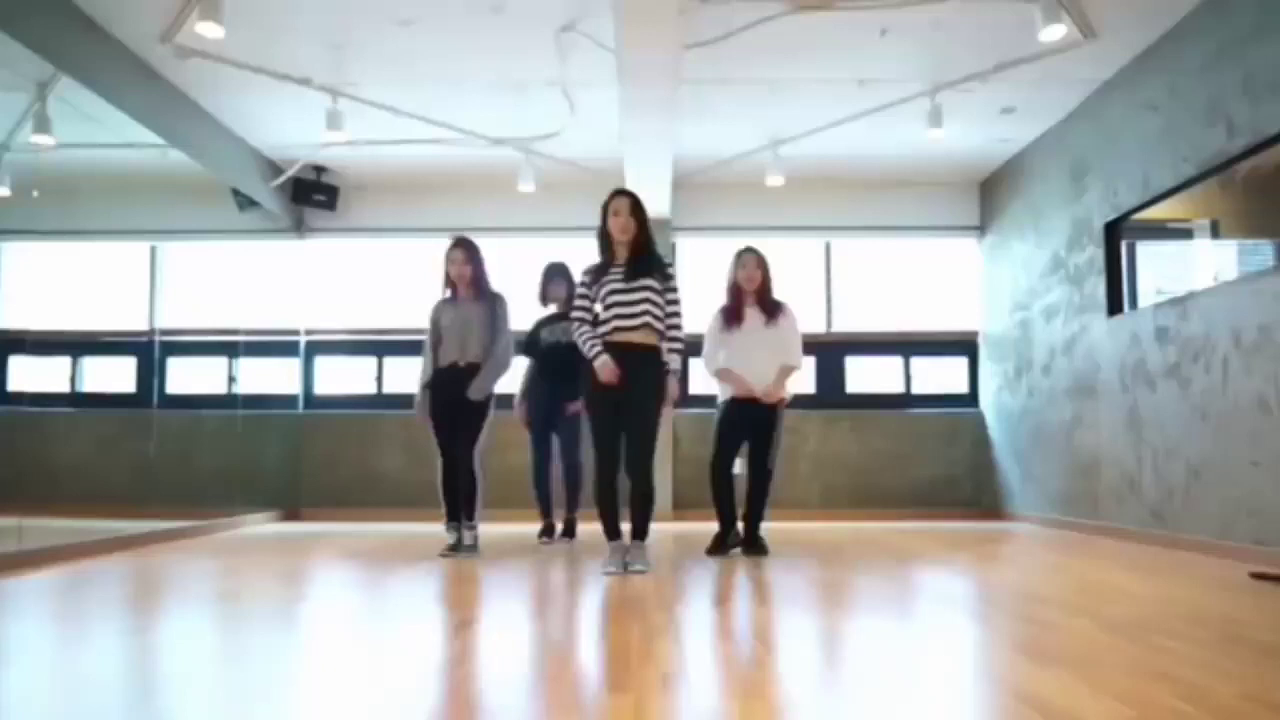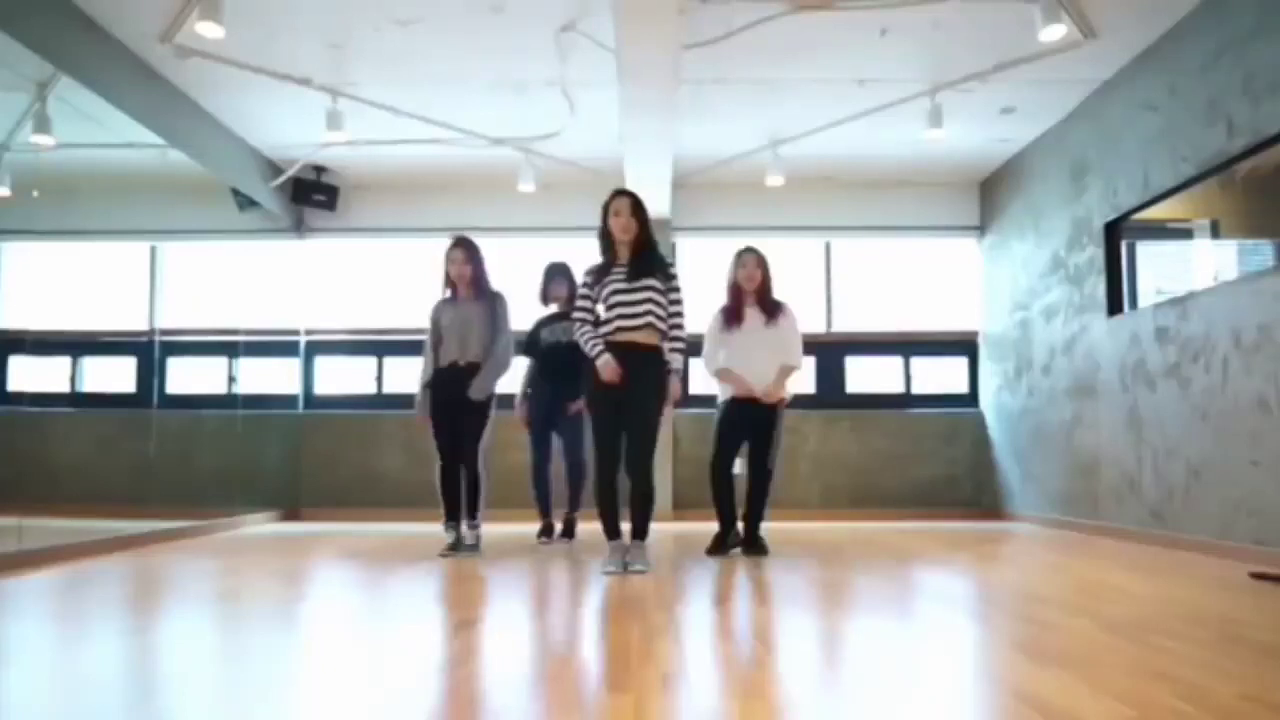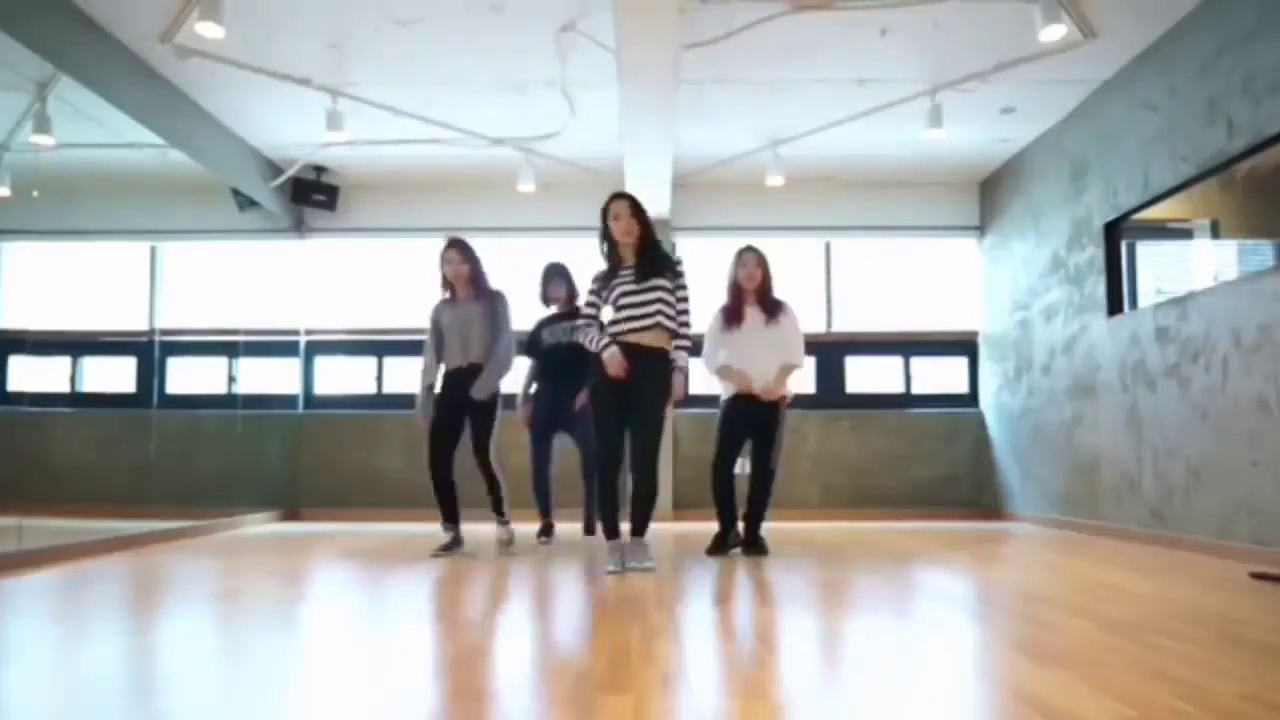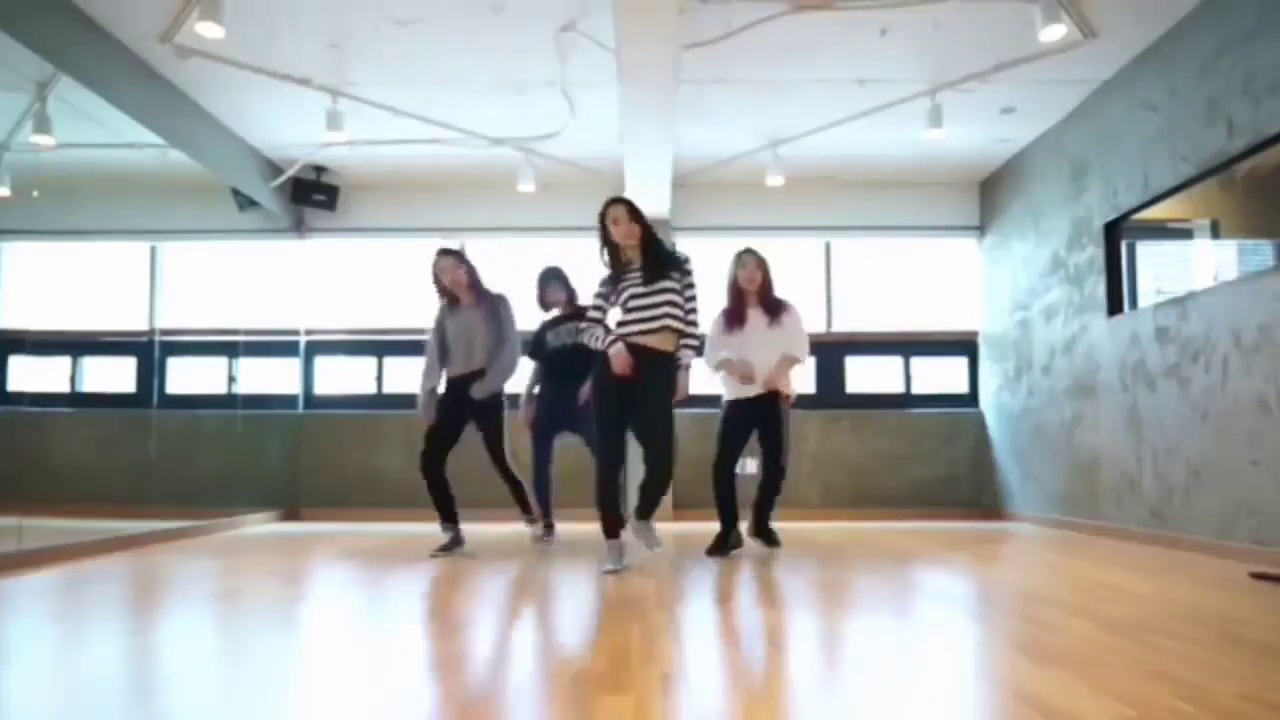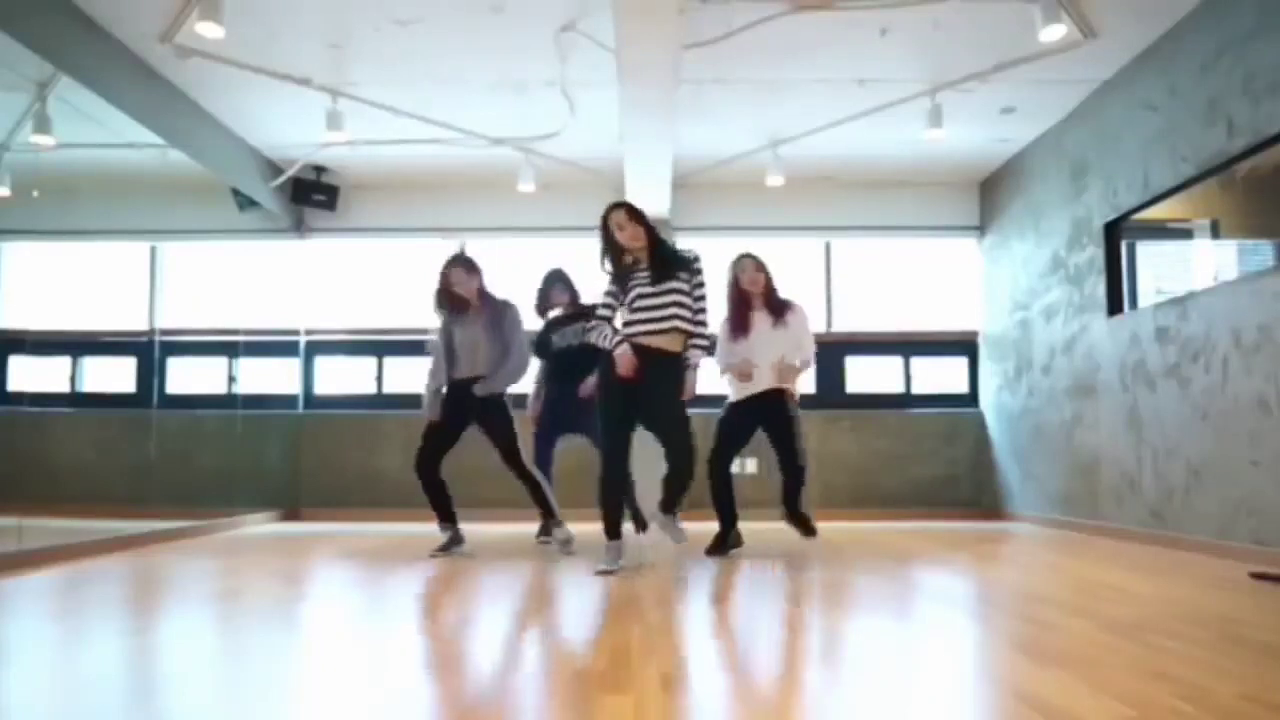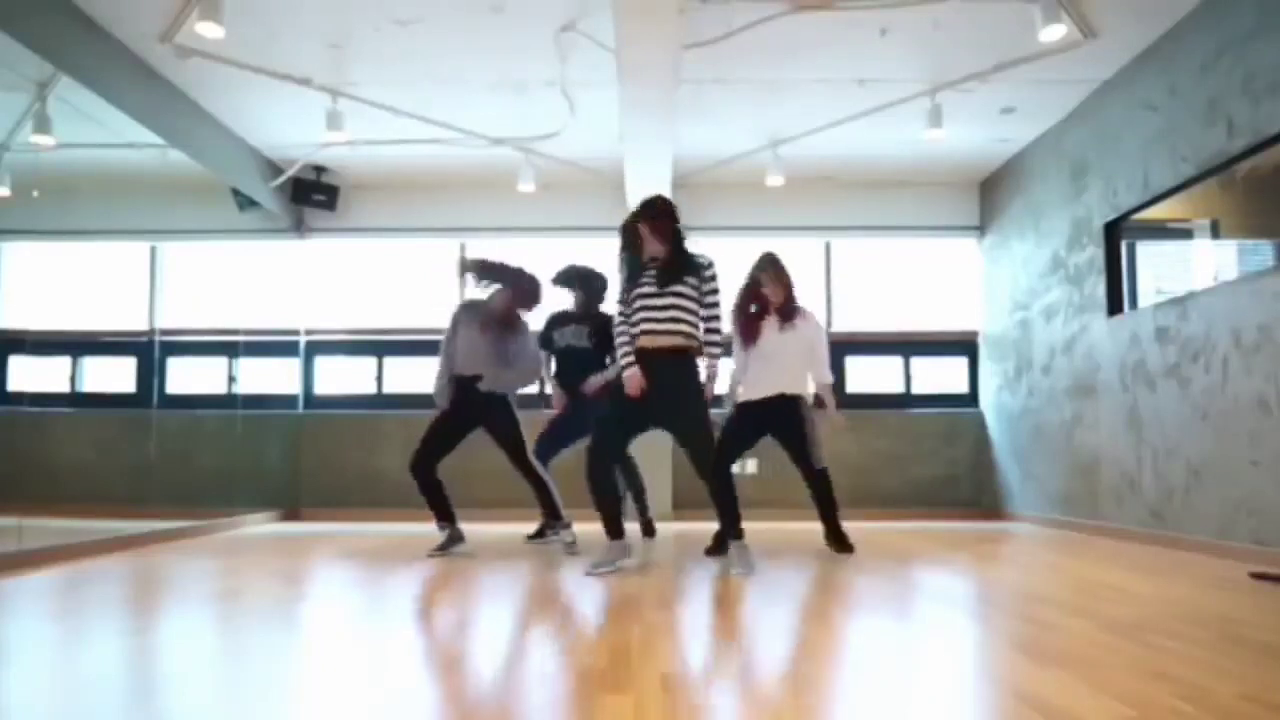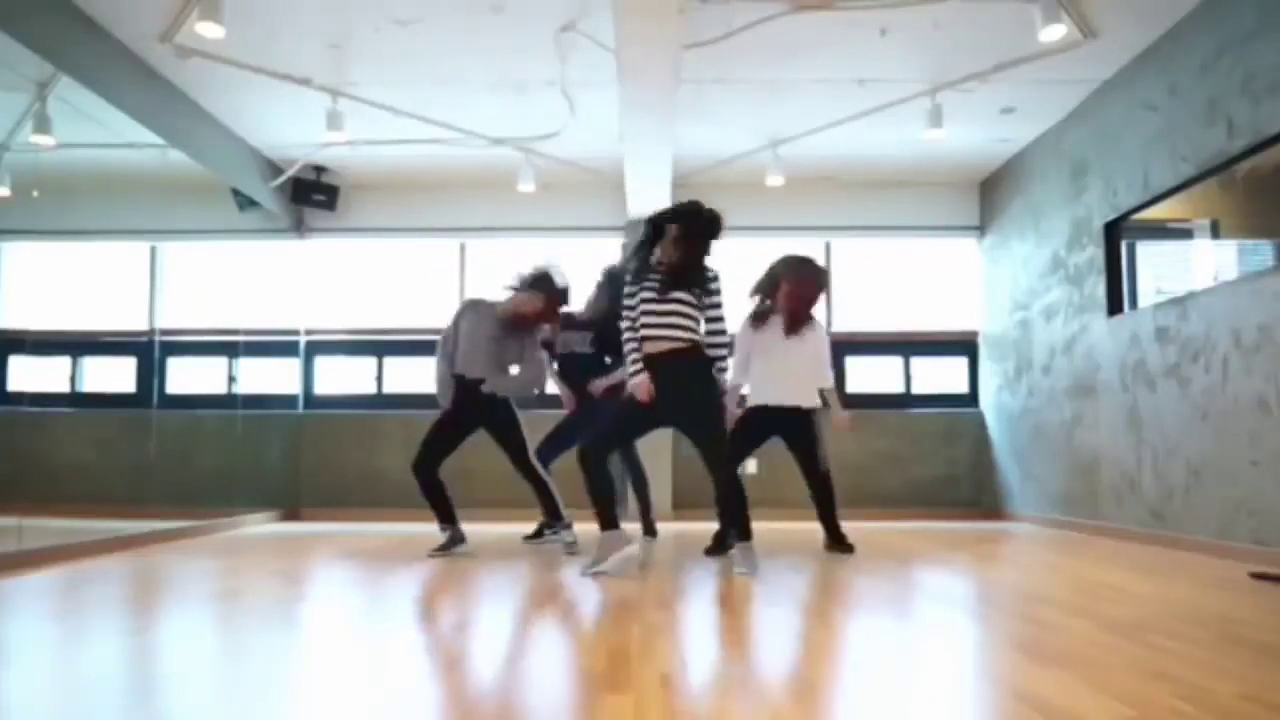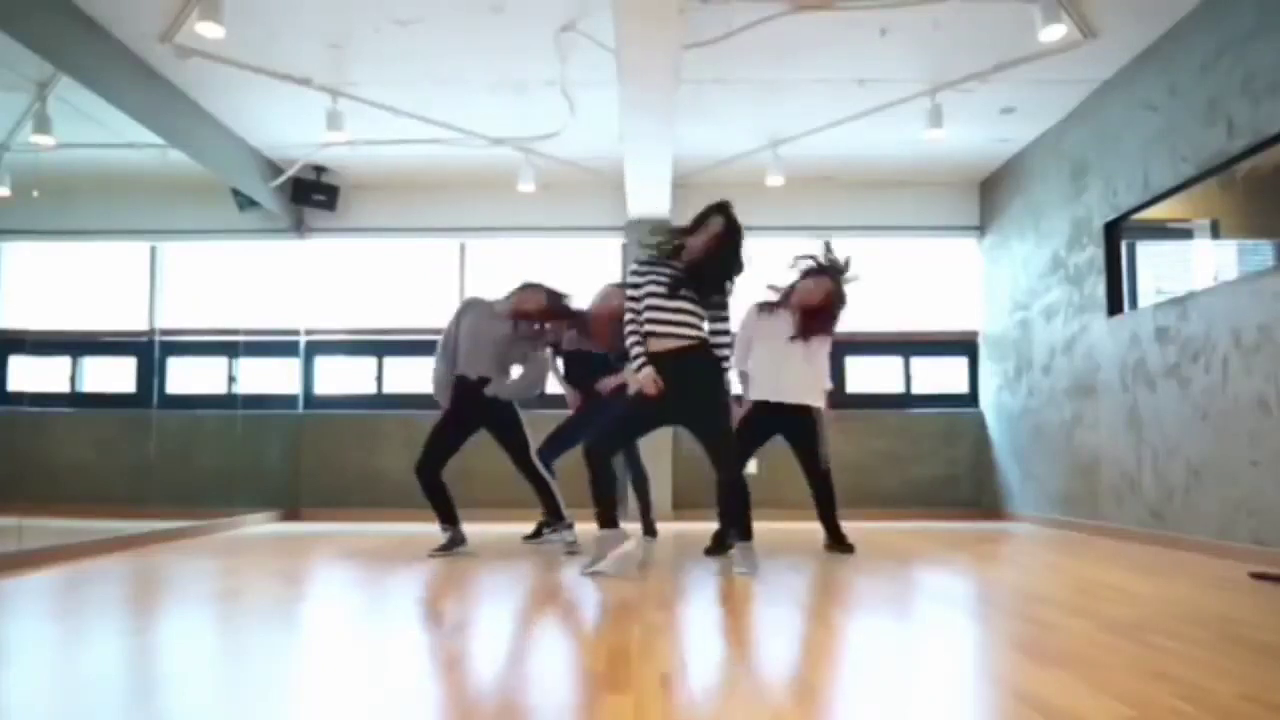
dt=0.1s
person 1, frame 1
left shoulder: (660, 268)
right shoulder: (593, 274)
left elbow: (674, 325)
right elbow: (580, 323)
left wrist: (673, 373)
right wrist: (598, 357)
left hip: (647, 367)
right hip: (607, 366)
left knee: (640, 462)
right knee: (607, 461)
left ankle: (638, 544)
right ankle: (614, 545)
person 1, frame 2
left shoulder: (662, 268)
right shoulder: (595, 274)
left elbow: (676, 325)
right elbow: (581, 324)
left wrist: (675, 372)
right wrist: (600, 356)
left hip: (648, 366)
right hip: (609, 367)
left knee: (640, 462)
right knee: (607, 461)
left ankle: (638, 543)
right ankle: (614, 544)
person 1, frame 3
left shoulder: (669, 266)
right shoulder: (605, 276)
left elbow: (683, 321)
right elbow: (584, 325)
left wrist: (680, 370)
right wrist: (606, 348)
left hip: (654, 370)
right hip: (614, 367)
left knee: (644, 461)
right knee: (608, 459)
left ankle: (638, 540)
right ankle: (614, 543)
person 1, frame 4
left shoulder: (677, 265)
right shoulder: (612, 279)
left elbow: (691, 320)
right elbow: (589, 327)
left wrist: (684, 368)
right wrist: (611, 345)
left hip: (658, 370)
right hip: (618, 367)
left knee: (661, 461)
right knee: (610, 459)
left ankle: (642, 519)
right ankle: (613, 544)
person 1, frame 5
left shoulder: (686, 264)
right shoulder: (621, 276)
left elbow: (700, 319)
right elbow: (598, 326)
left wrist: (691, 366)
right wrist: (618, 346)
left hip: (665, 370)
right hip: (624, 369)
left knee: (683, 457)
right knee: (614, 461)
left ankle: (667, 513)
right ankle: (614, 544)
person 1, frame 6
left shoulder: (699, 269)
right shoulder: (633, 274)
left elbow: (712, 324)
right elbow: (620, 326)
left wrist: (711, 374)
right wrist: (628, 368)
left hip: (677, 372)
right hip: (639, 375)
left knee: (706, 460)
right knee: (599, 456)
left ankle: (736, 543)
right ankle: (616, 543)
person 1, frame 7
left shoulder: (704, 276)
right shoulder: (637, 275)
left elbow: (717, 333)
right elbow: (628, 329)
left wrist: (720, 383)
right wrist: (636, 374)
left hip: (690, 374)
right hip: (650, 378)
left knee: (720, 462)
right knee: (591, 450)
left ankle: (742, 545)
right ankle: (612, 536)
person 1, frame 8
left shoulder: (713, 275)
right shoulder: (643, 267)
left elbow: (721, 333)
right elbow: (631, 322)
left wrist: (724, 383)
right wrist: (641, 368)
left hip: (698, 371)
right hip: (655, 375)
left knee: (726, 461)
right knee: (598, 447)
left ankle: (742, 545)
right ankle: (610, 534)
person 2, frame 1
left shoulder: (780, 312)
right shoulder: (723, 315)
left elbow: (793, 355)
right elbow: (710, 359)
left wrist: (777, 385)
right wrist: (736, 381)
left hip: (769, 400)
right hip: (734, 399)
left knee: (761, 467)
right knee: (720, 464)
left ankle: (752, 531)
right ankle: (728, 530)
person 2, frame 2
left shoulder: (780, 312)
right shoulder: (724, 315)
left elbow: (793, 354)
right elbow: (710, 359)
left wrist: (777, 385)
right wrist: (736, 381)
left hip: (769, 400)
right hip: (735, 399)
left knee: (761, 467)
right knee: (720, 464)
left ankle: (752, 531)
right ankle: (727, 530)
person 2, frame 3
left shoulder: (781, 312)
right shoulder: (724, 315)
left elbow: (794, 353)
right elbow: (710, 357)
left wrist: (777, 382)
right wrist: (733, 377)
left hip: (770, 399)
right hip: (736, 398)
left knee: (763, 466)
right knee: (722, 463)
left ankle: (752, 531)
right ankle: (728, 530)
person 2, frame 4
left shoulder: (784, 311)
right shoulder: (727, 316)
left elbow: (799, 347)
right elbow: (711, 354)
left wrist: (780, 370)
right wrist: (733, 366)
left hip: (773, 396)
right hip: (739, 398)
left knee: (775, 463)
right knee: (723, 464)
left ankle: (761, 522)
right ankle: (728, 531)
person 2, frame 5
left shoulder: (790, 312)
right shoulder: (735, 319)
left elbow: (807, 351)
right elbow: (721, 357)
left wrist: (791, 367)
right wrist: (734, 366)
left hip: (777, 396)
right hip: (742, 399)
left knee: (793, 461)
right knee: (718, 463)
left ankle: (792, 508)
right ankle: (728, 530)
person 2, frame 6
left shoulder: (804, 320)
right shoulder: (748, 322)
left elbow: (821, 365)
right elbow: (740, 364)
left wrist: (830, 406)
right wrist: (733, 390)
left hip: (789, 402)
right hip: (752, 403)
left knee: (813, 468)
right knee: (718, 462)
left ankle: (833, 530)
person 2, frame 7
left shoulder: (813, 328)
right shoulder: (756, 321)
left elbow: (823, 371)
right elbow: (740, 365)
left wrist: (835, 406)
right wrist: (731, 400)
left hip: (800, 409)
right hip: (759, 408)
left knee: (817, 472)
left ankle: (833, 534)
right ankle: (727, 532)
person 2, frame 8
left shoulder: (819, 328)
right shoulder: (760, 314)
left elbow: (821, 372)
right elbow: (740, 355)
left wrist: (821, 402)
right wrist: (746, 394)
left hip: (803, 407)
right hip: (763, 404)
left knee: (818, 470)
left ankle: (833, 533)
right ankle: (726, 531)
person 3, frame 1
left shoulder: (493, 302)
right shoulder: (441, 308)
left elbow: (503, 349)
right elbow: (430, 352)
left wrist: (482, 384)
right wrist: (423, 393)
left hip: (474, 386)
right hip: (444, 385)
left knee: (466, 455)
right knee: (449, 459)
left ankle: (469, 529)
right ankle: (455, 531)
person 3, frame 2
left shoulder: (493, 302)
right shoulder: (441, 308)
left elbow: (503, 348)
right elbow: (430, 352)
left wrist: (483, 383)
right wrist: (424, 393)
left hip: (475, 386)
right hip: (444, 385)
left knee: (470, 455)
right knee: (448, 459)
left ankle: (472, 528)
right ankle: (454, 531)
person 3, frame 3
left shoulder: (494, 300)
right shoulder: (442, 308)
left elbow: (505, 348)
right elbow: (432, 353)
left wrist: (486, 382)
right wrist: (427, 394)
left hip: (482, 388)
right hip: (451, 388)
left knee: (483, 456)
right knee: (439, 461)
left ankle: (503, 523)
right ankle: (452, 532)
person 3, frame 4
left shoulder: (496, 305)
right shoulder: (446, 314)
left elbow: (510, 351)
right elbow: (434, 358)
left wrist: (486, 385)
right wrist: (427, 399)
left hip: (486, 391)
right hip: (455, 392)
left knee: (500, 460)
right knee: (430, 461)
left ankle: (533, 523)
right ankle: (452, 532)
person 3, frame 5
left shoulder: (503, 312)
right shoulder: (452, 318)
left elbow: (518, 359)
right elbow: (441, 360)
left wrist: (488, 386)
right wrist: (432, 399)
left hip: (488, 399)
right hip: (456, 398)
left knee: (516, 463)
right knee: (425, 463)
left ankle: (555, 526)
right ankle: (451, 531)
person 3, frame 6
left shoulder: (515, 327)
right shoulder: (468, 311)
left elbow: (531, 369)
right elbow: (447, 359)
left wrist: (492, 384)
right wrist: (444, 395)
left hip: (493, 400)
right hip: (460, 398)
left knee: (524, 462)
right knee: (420, 464)
left ankle: (561, 528)
right ankle: (450, 530)
person 3, frame 7
left shoulder: (523, 332)
right shoulder: (471, 309)
left elbow: (534, 375)
right elbow: (446, 350)
left wrist: (497, 387)
right wrist: (445, 391)
left hip: (492, 401)
right hip: (460, 400)
left knee: (526, 465)
right knee: (423, 465)
left ankle: (563, 530)
right ankle: (452, 533)
person 3, frame 8
left shoulder: (524, 332)
right shoulder: (472, 308)
left elbow: (537, 374)
right elbow: (446, 349)
left wrist: (500, 389)
right wrist: (443, 391)
left hip: (495, 402)
right hip: (461, 400)
left knee: (529, 466)
right knee: (425, 467)
left ankle: (563, 528)
right ankle: (453, 533)
person 4, frame 1
right shoulder: (541, 326)
right elbow: (533, 364)
left wrist: (585, 396)
right wrist: (521, 397)
left hip: (569, 399)
right hip: (541, 399)
left knee: (569, 456)
right knee: (540, 460)
left ankle: (570, 518)
right ankle: (547, 521)
person 4, frame 2
right shoulder: (541, 325)
right elbow: (533, 363)
left wrist: (586, 395)
right wrist: (522, 397)
left hip: (570, 399)
right hip: (541, 399)
left knee: (574, 455)
right knee: (540, 460)
left ankle: (570, 517)
right ankle: (546, 521)
person 4, frame 3
right shoulder: (542, 327)
right elbow: (535, 365)
left wrist: (589, 390)
right wrist: (523, 397)
left hip: (576, 400)
right hip: (545, 400)
left knee: (590, 455)
right knee: (540, 460)
left ankle: (590, 517)
right ankle: (546, 522)
person 4, frame 4
left shoulder: (587, 317)
right shoulder: (545, 329)
left wrist: (592, 383)
right wrist: (526, 398)
left hip: (580, 399)
right hip: (549, 401)
right knee: (540, 461)
right ankle: (546, 522)
person 4, frame 5
left shoulder: (593, 317)
right shoulder: (551, 326)
left wrist: (596, 377)
right wrist: (534, 397)
left hip: (586, 399)
right hip: (556, 401)
right knee: (541, 460)
left ankle: (636, 514)
right ankle: (548, 522)
person 4, frame 6
left shoulder: (602, 322)
right shoulder: (556, 321)
right elbow: (546, 360)
left wrist: (602, 378)
right wrist: (554, 388)
left hip: (599, 400)
right hip: (572, 403)
left knee: (620, 458)
right knee: (540, 453)
left ankle: (645, 519)
right ankle: (550, 522)
person 4, frame 7
left shoulder: (608, 328)
right shoulder: (561, 322)
right elbow: (548, 360)
left wrist: (606, 381)
right wrist: (563, 388)
left hip: (608, 402)
right hip: (583, 406)
left knee: (628, 460)
right knee: (541, 456)
left ankle: (647, 520)
right ankle: (552, 522)
person 4, frame 8
left shoulder: (613, 330)
right shoulder: (565, 323)
right elbow: (551, 359)
left wrist: (618, 378)
right wrist: (568, 388)
left hip: (609, 402)
right hip: (587, 406)
left knee: (631, 461)
right knee: (543, 456)
left ankle: (647, 523)
right ankle: (549, 522)
